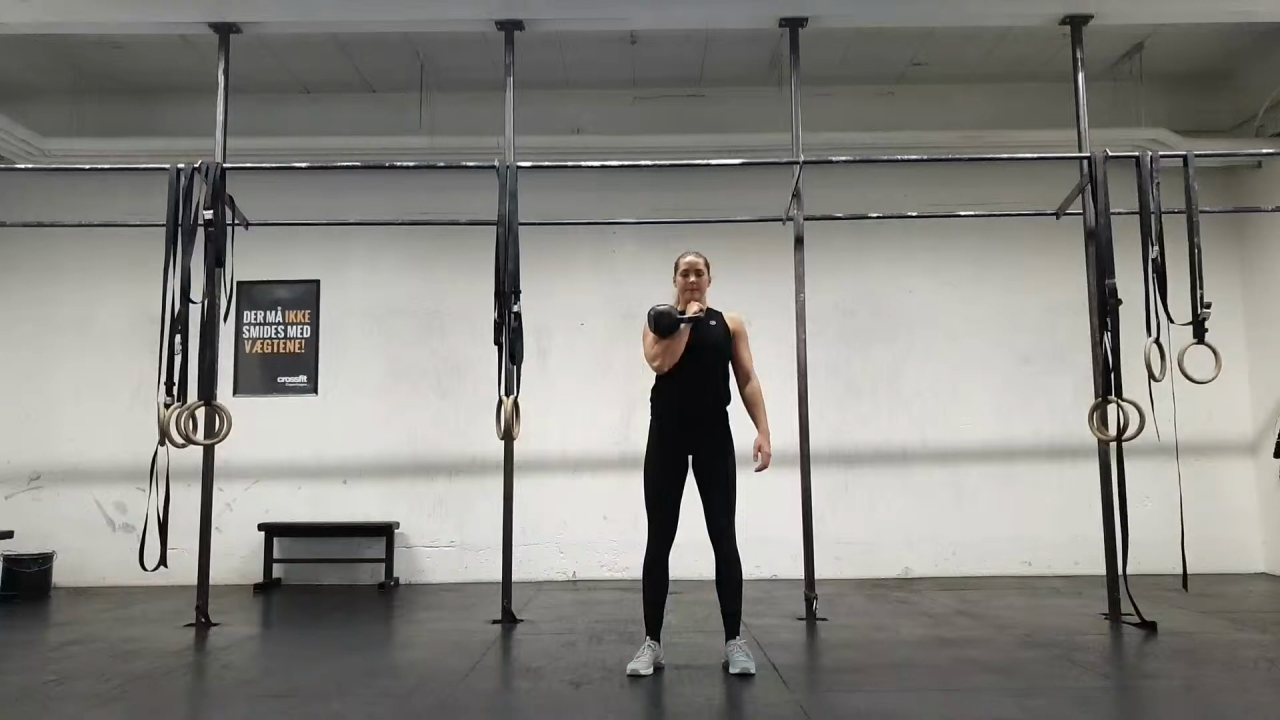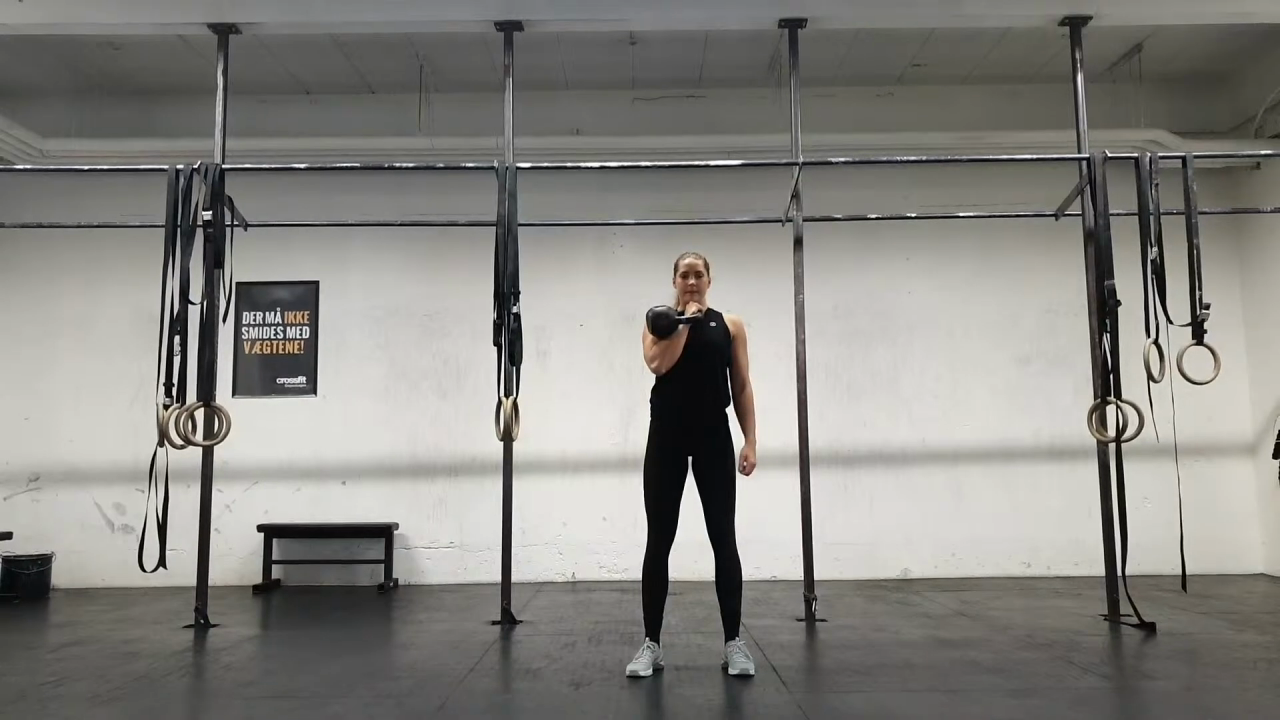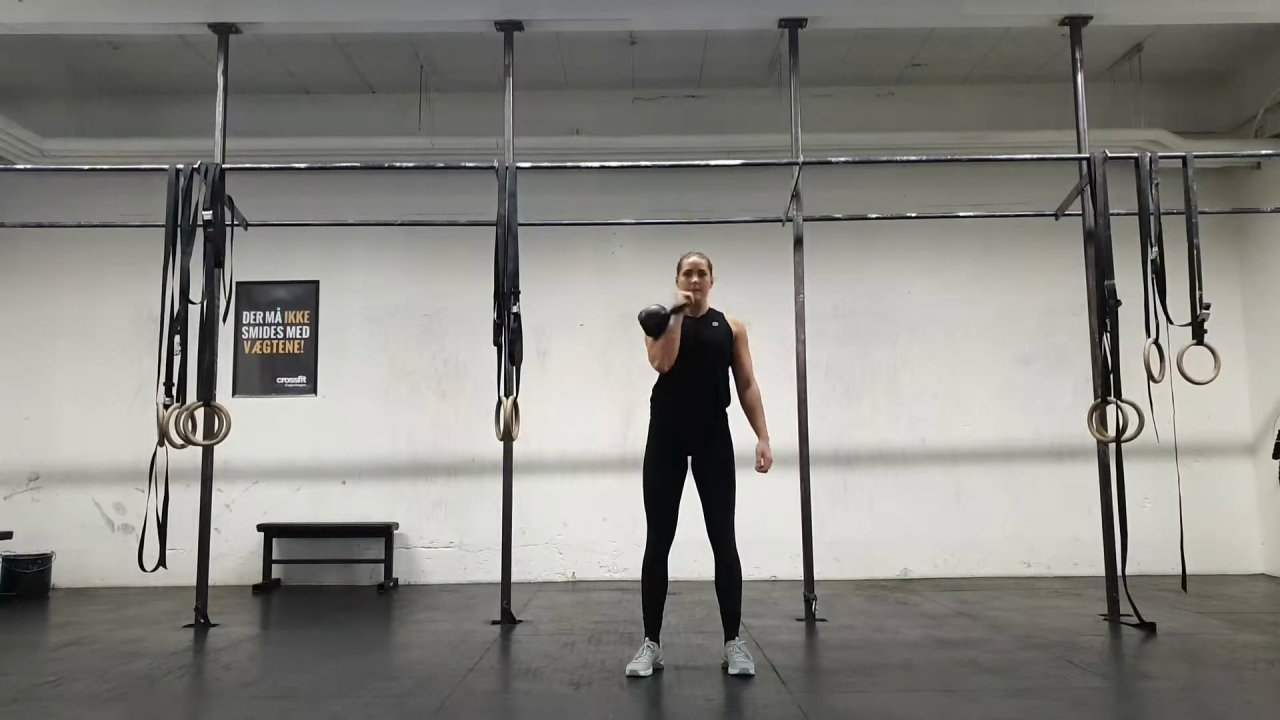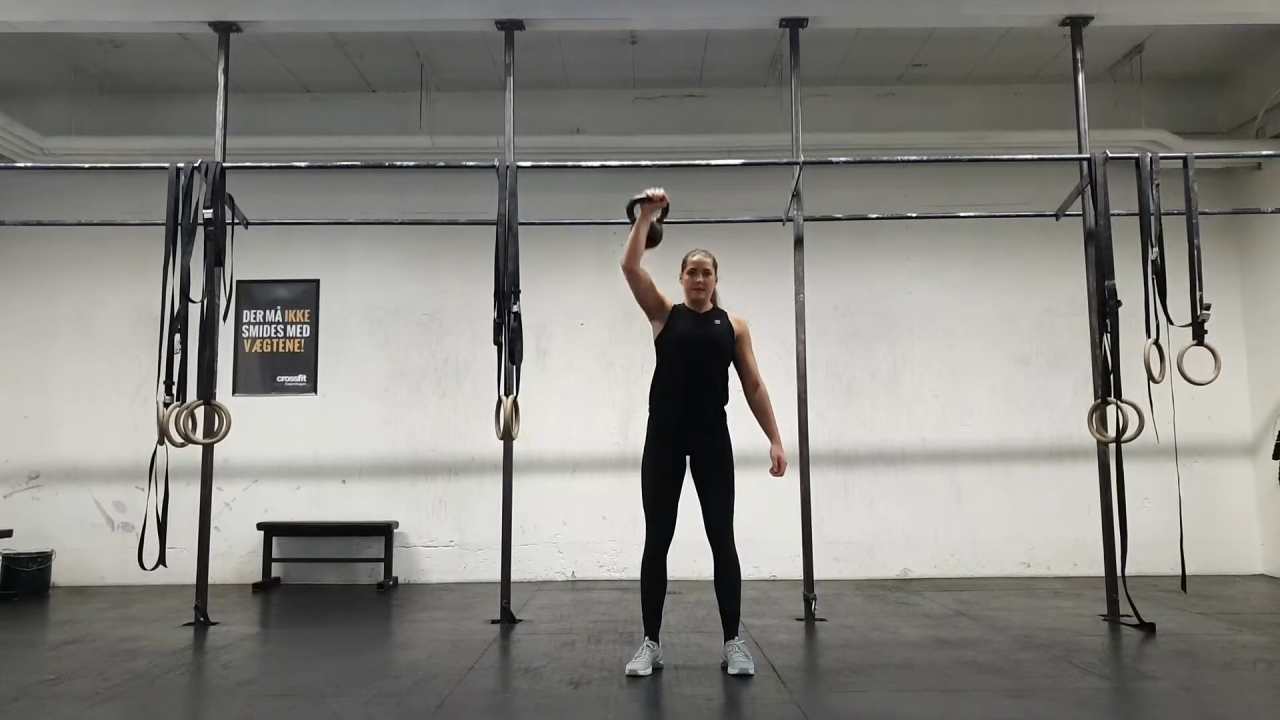
dt=0.5s
person 1, frame 1
left shoulder: (730, 323)
left elbow: (748, 379)
right elbow: (661, 363)
left wrist: (763, 431)
right wrist: (686, 319)
left hip: (714, 435)
right hip: (667, 435)
left knee: (724, 538)
right knee: (659, 540)
left ankle: (734, 641)
right ankle: (652, 643)
person 1, frame 2
left shoulder: (729, 324)
left elbow: (742, 386)
right elbow: (659, 364)
left wrist: (750, 440)
right wrist: (685, 321)
left hip: (714, 437)
right hip: (666, 436)
left knee: (724, 539)
right knee: (658, 540)
left ankle: (733, 642)
right ankle: (651, 643)
person 1, frame 3
left shoulder: (731, 325)
right shoulder: (662, 320)
left elbow: (747, 384)
right elbow: (661, 363)
left wrist: (763, 437)
right wrist: (677, 314)
left hip: (713, 436)
right hip: (666, 435)
left knee: (723, 539)
right knee: (658, 540)
left ankle: (733, 642)
right ankle: (651, 643)
person 1, frame 4
left shoulder: (734, 325)
right shoulder: (664, 315)
left elbow: (754, 385)
right elbow: (630, 266)
left wrist: (774, 439)
right wrist: (645, 215)
left hip: (712, 437)
right hip: (664, 435)
left knee: (722, 539)
right knee: (657, 540)
left ankle: (733, 642)
right ankle: (650, 643)
